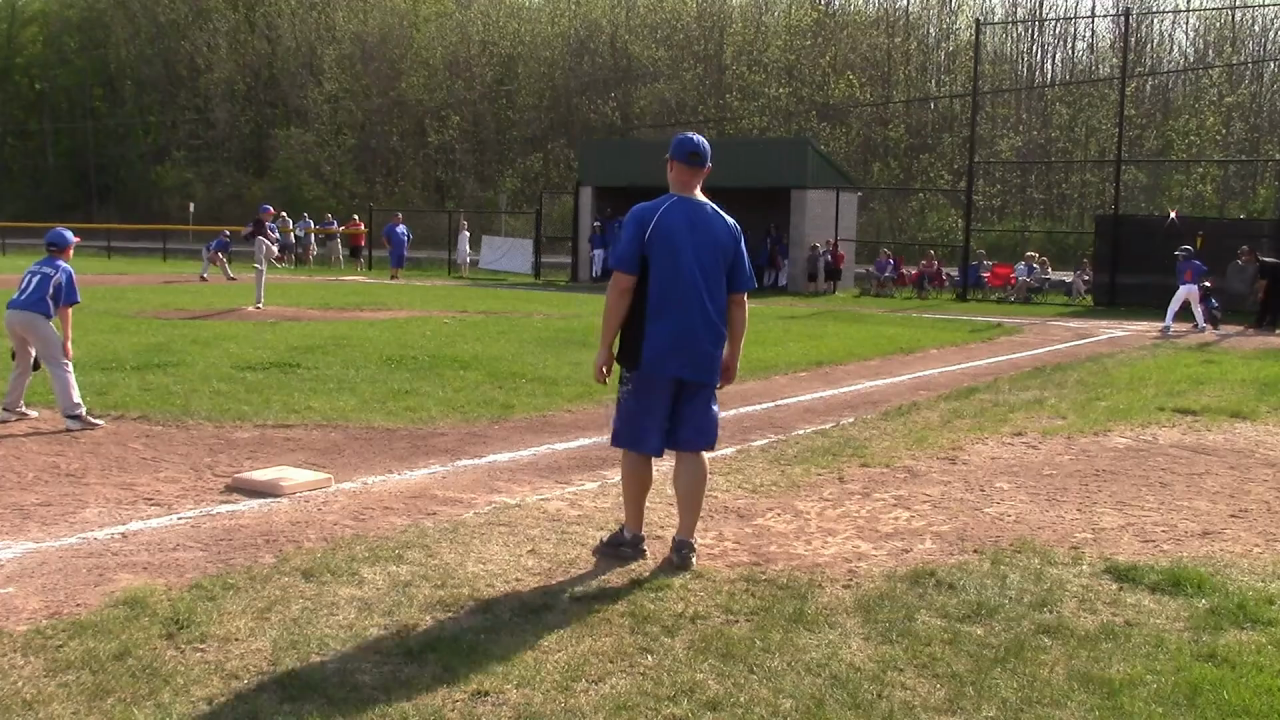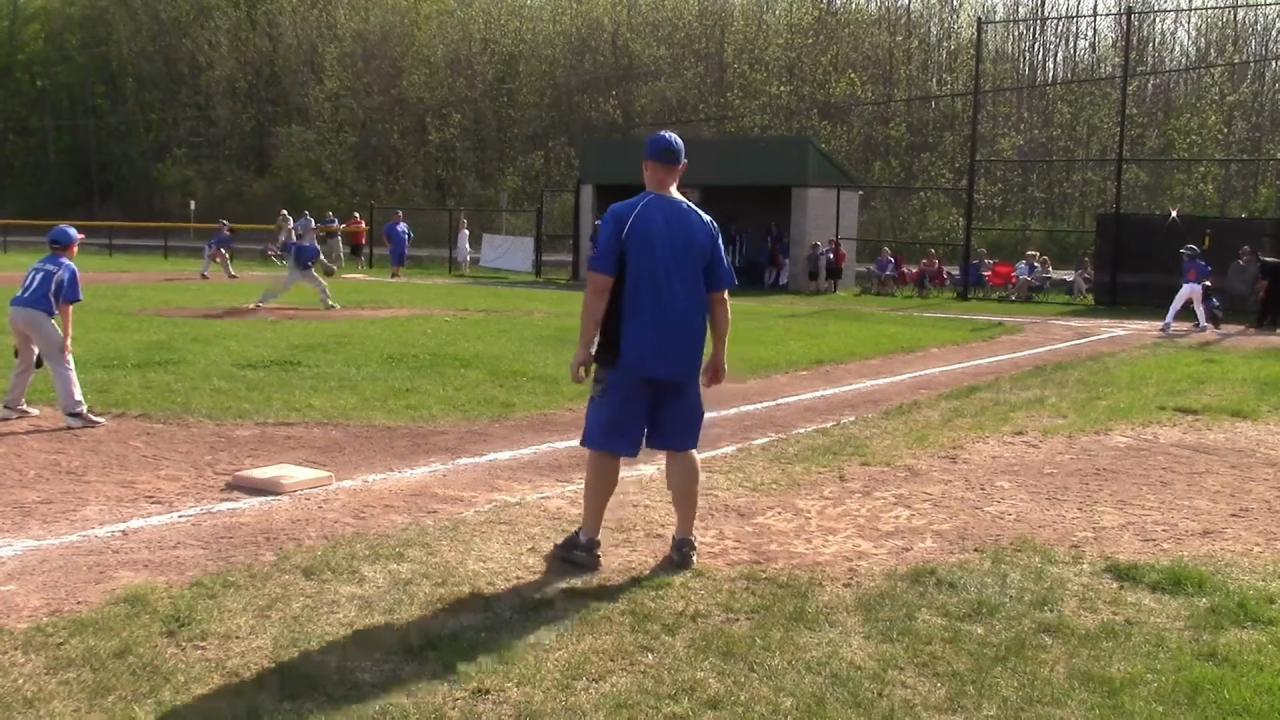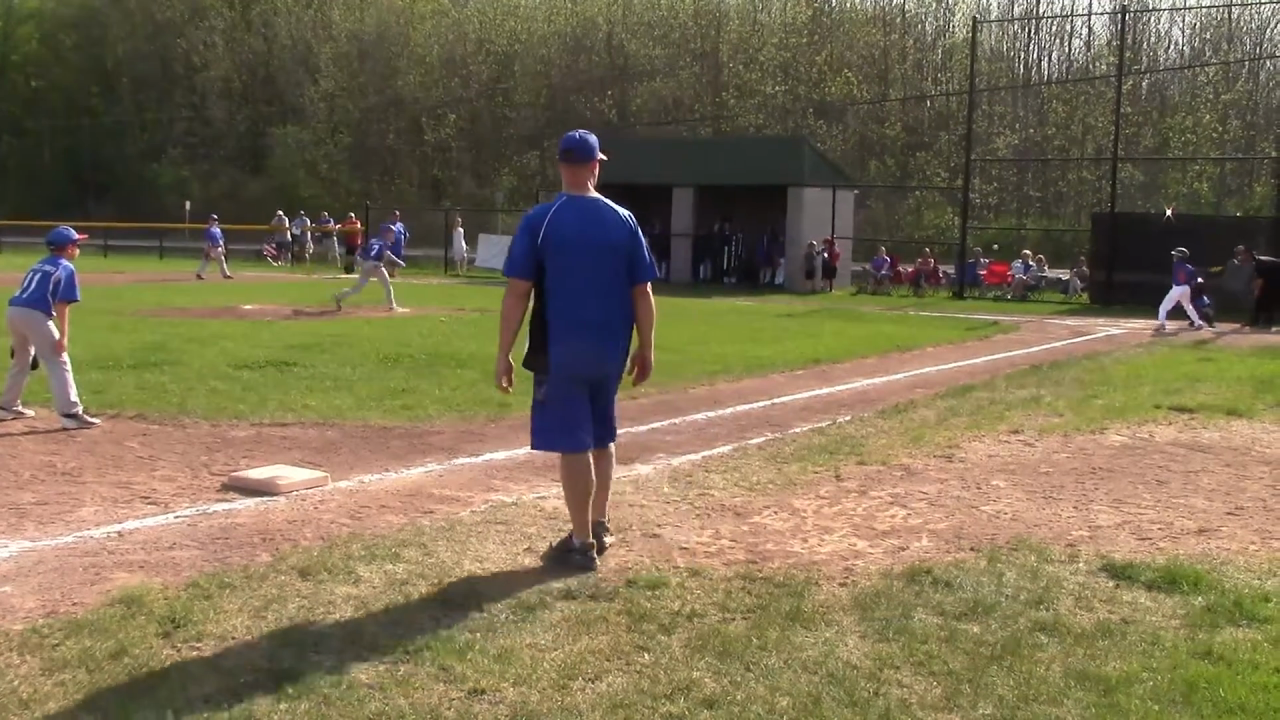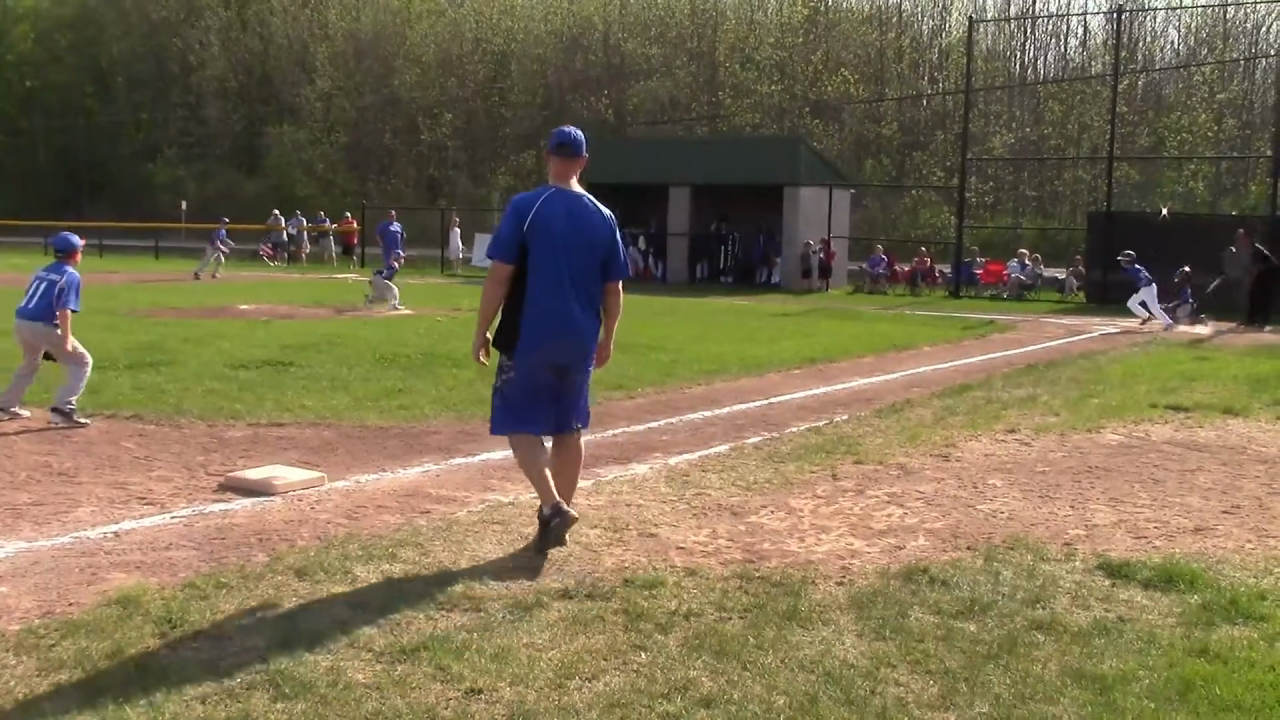
dt=0.7s
person 1, frame 1
left shoulder: (645, 216)
right shoulder: (727, 226)
left elbow: (622, 287)
right elbow: (737, 301)
left wrist: (606, 347)
right wrist: (732, 354)
left hip: (649, 354)
right hip: (703, 357)
left knee: (638, 445)
right knee: (692, 448)
left ankle: (631, 535)
right ankle: (685, 543)
person 1, frame 2
left shoulder: (622, 216)
right shoulder: (704, 224)
left elbow: (600, 287)
right elbow: (719, 298)
left wrist: (584, 345)
right wrist: (719, 352)
left hip: (626, 354)
right hip: (682, 357)
left knee: (606, 445)
right knee: (681, 446)
left ankle: (587, 540)
right ankle: (684, 542)
person 1, frame 3
left shoulder: (539, 220)
right shoulder: (623, 220)
left elbow: (518, 293)
right elbow: (642, 292)
left wrist: (503, 353)
right wrist: (645, 348)
left hip: (560, 353)
right hip: (610, 352)
left knee: (572, 445)
right knee: (602, 438)
left ankle: (582, 542)
right ankle: (599, 525)
person 1, frame 4
left shoulder: (524, 207)
right shoulder: (603, 217)
left elbow: (500, 276)
right elbow: (613, 289)
left wrist: (482, 329)
right wrist: (607, 337)
left hip: (527, 339)
right hip: (579, 342)
left knee: (518, 423)
right knee: (568, 428)
left ankle: (553, 508)
right ankle: (558, 516)
person 2, frame 1
left shoulder: (35, 267)
right shoulder: (64, 270)
right elbow: (65, 309)
left wrist: (23, 336)
right wrist: (67, 340)
left hip: (12, 315)
right hip: (33, 318)
left knee: (23, 362)
right knee: (60, 364)
left ankle: (11, 408)
right ankle: (74, 415)
person 2, frame 2
left shoulder: (39, 263)
right shoulder: (67, 267)
right elbow: (65, 305)
right wrist: (67, 337)
left hip: (15, 311)
right hip: (36, 315)
left knee: (26, 359)
right knee: (62, 362)
left ankle: (12, 406)
right ankle: (75, 413)
person 2, frame 3
left shoulder: (40, 265)
right shoulder: (66, 268)
right elbow: (61, 304)
left wrist: (21, 334)
right wrist: (63, 335)
right hip: (35, 315)
left knee: (22, 360)
right knee: (59, 363)
right ankle: (71, 414)
person 2, frame 4
left shoulder: (43, 271)
right shoulder: (71, 277)
right elbow: (65, 310)
right wrist: (66, 340)
left hip: (21, 322)
right hip: (43, 326)
left knee: (29, 365)
right knee: (82, 362)
right ankle: (63, 409)
